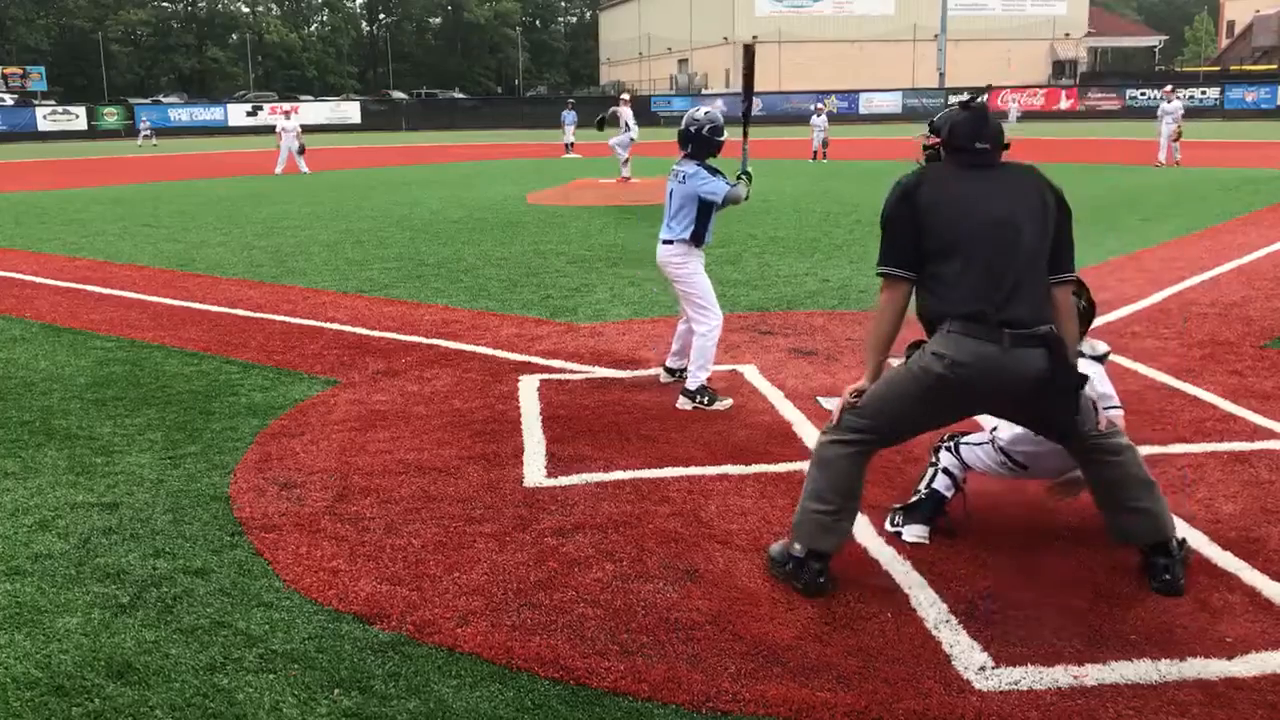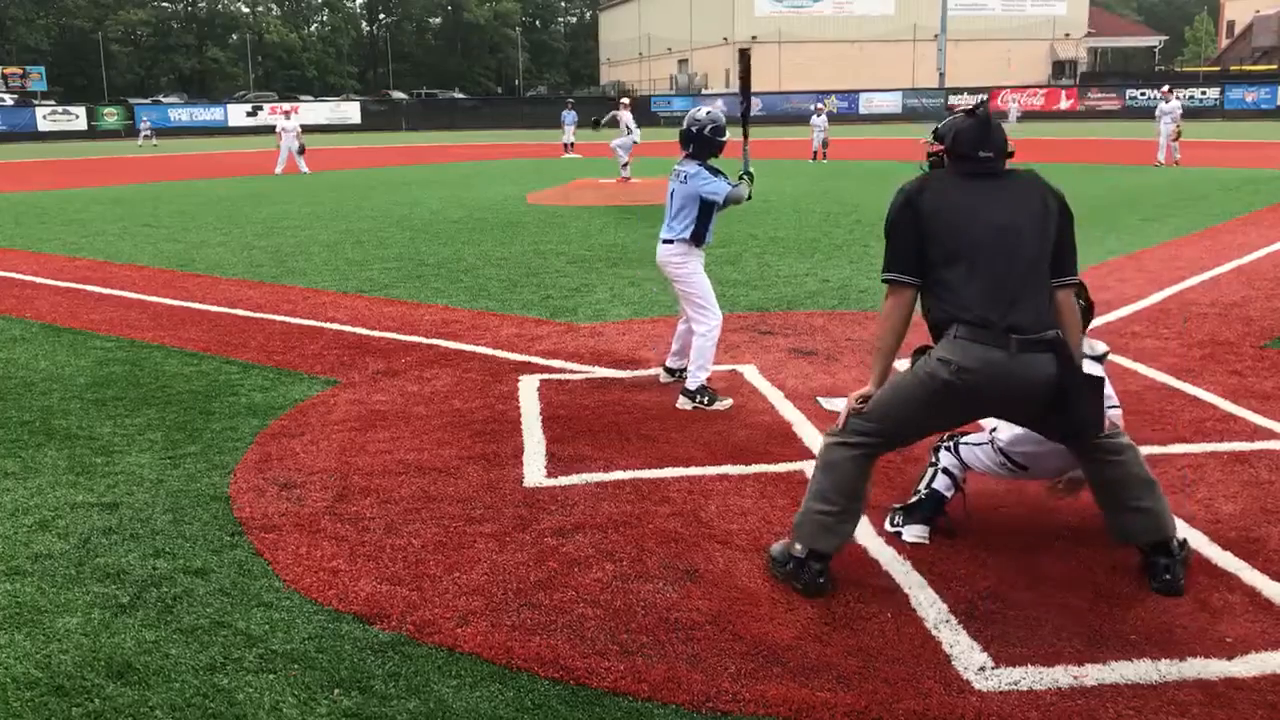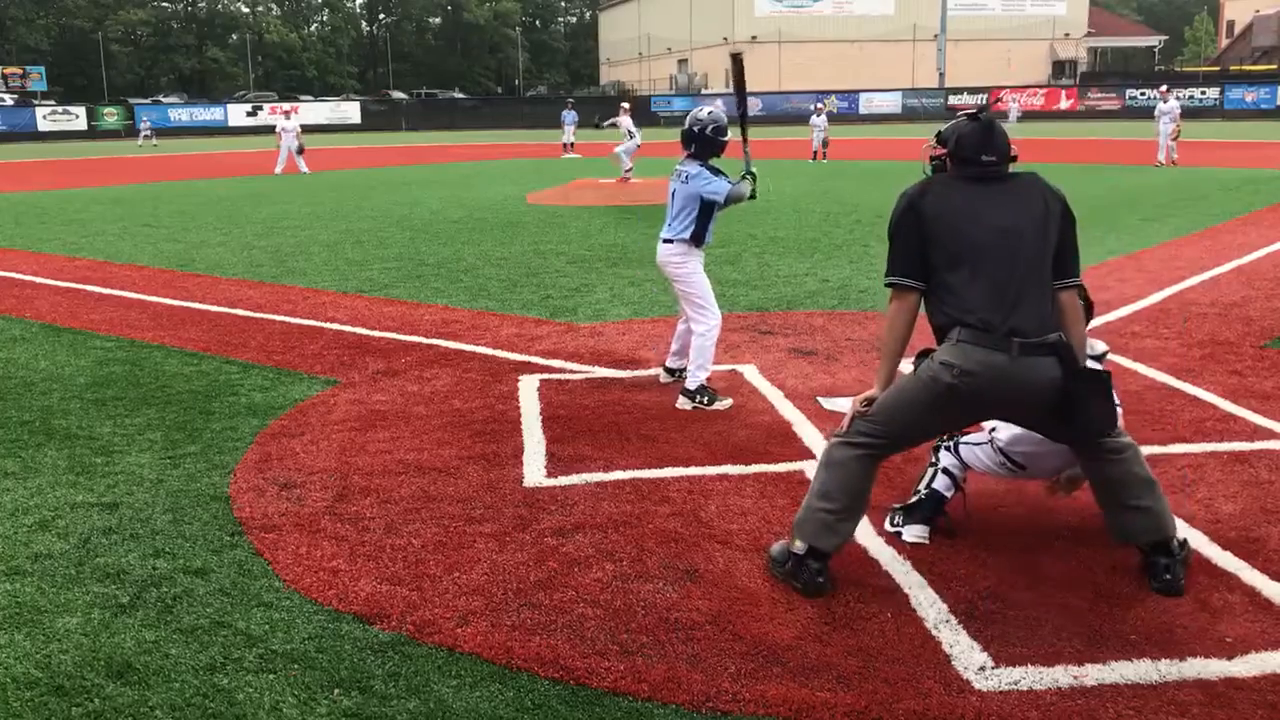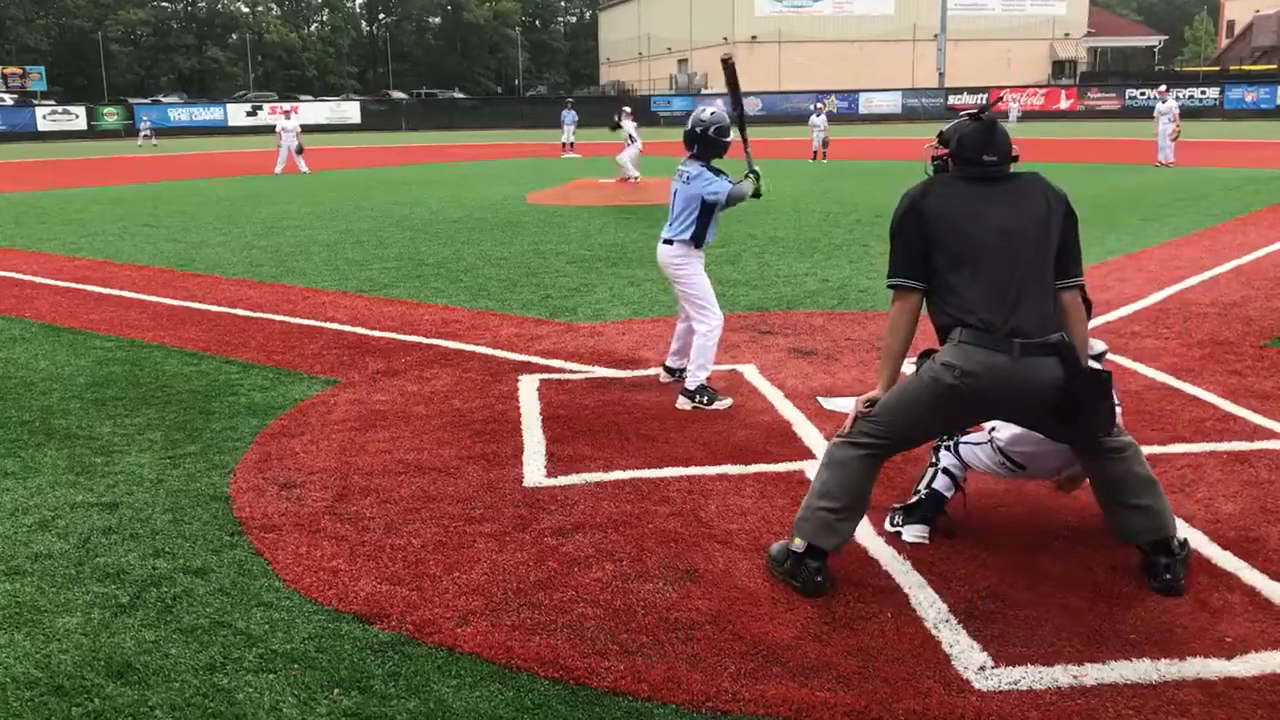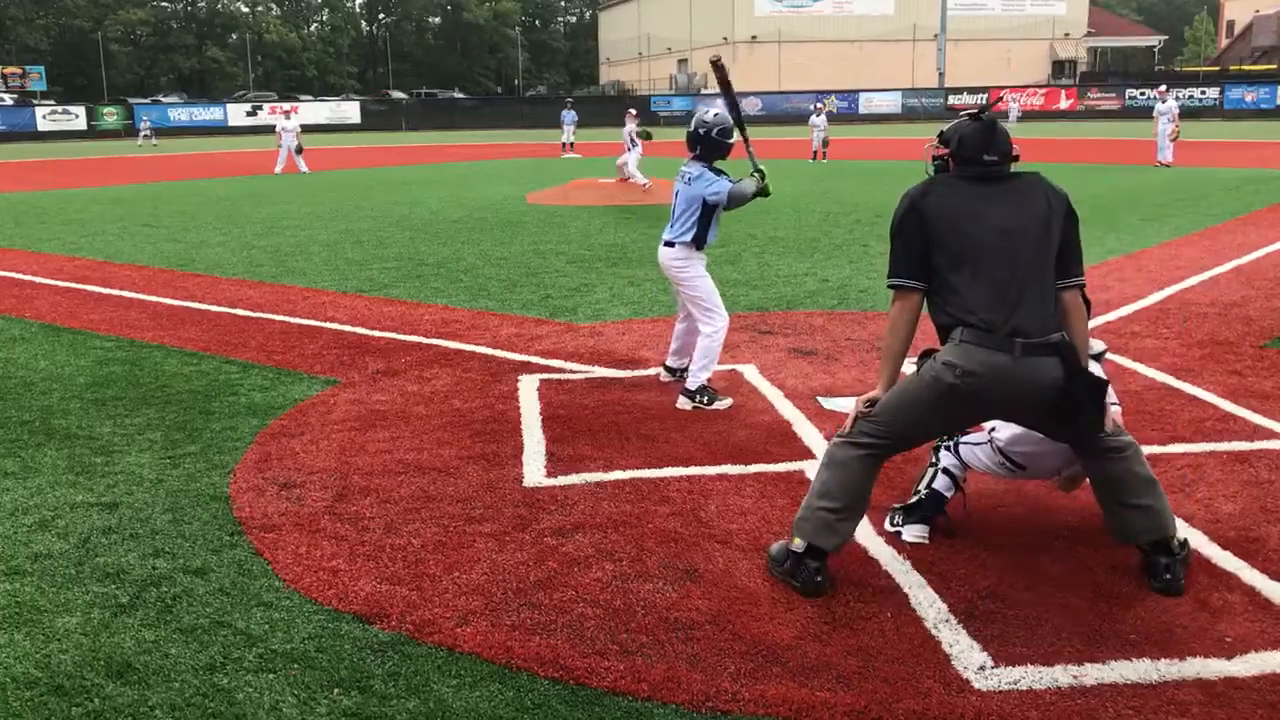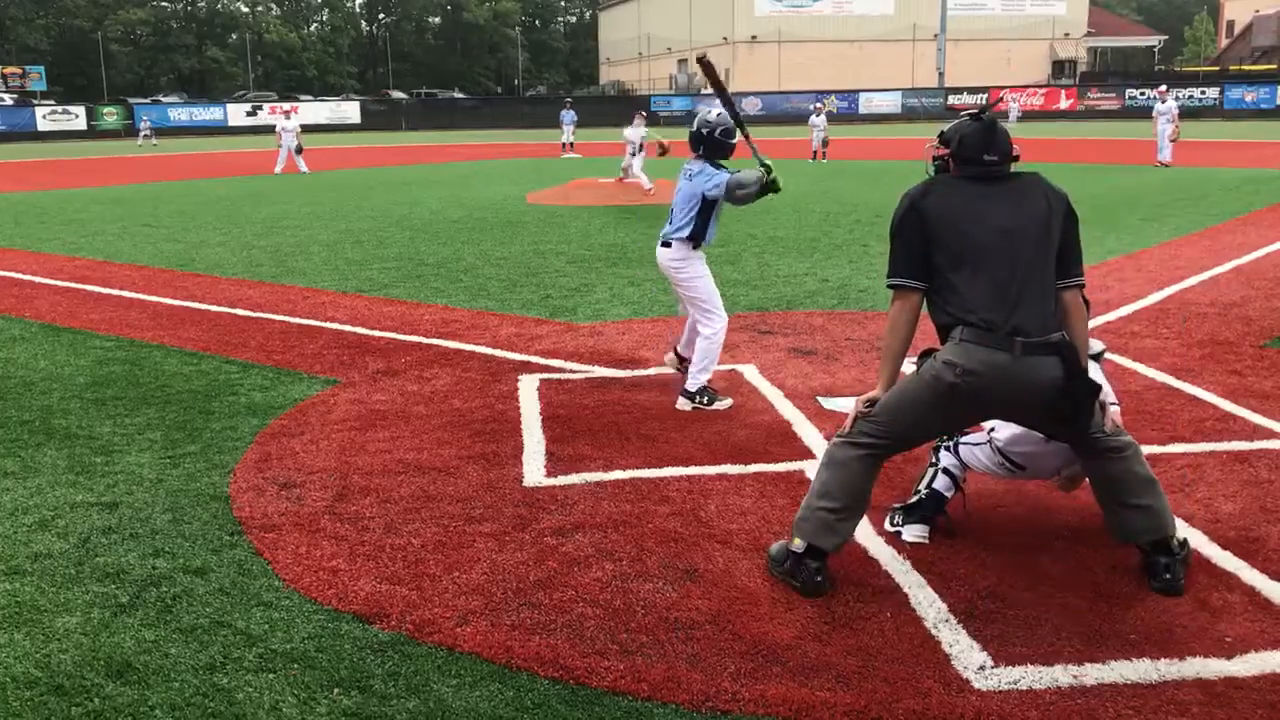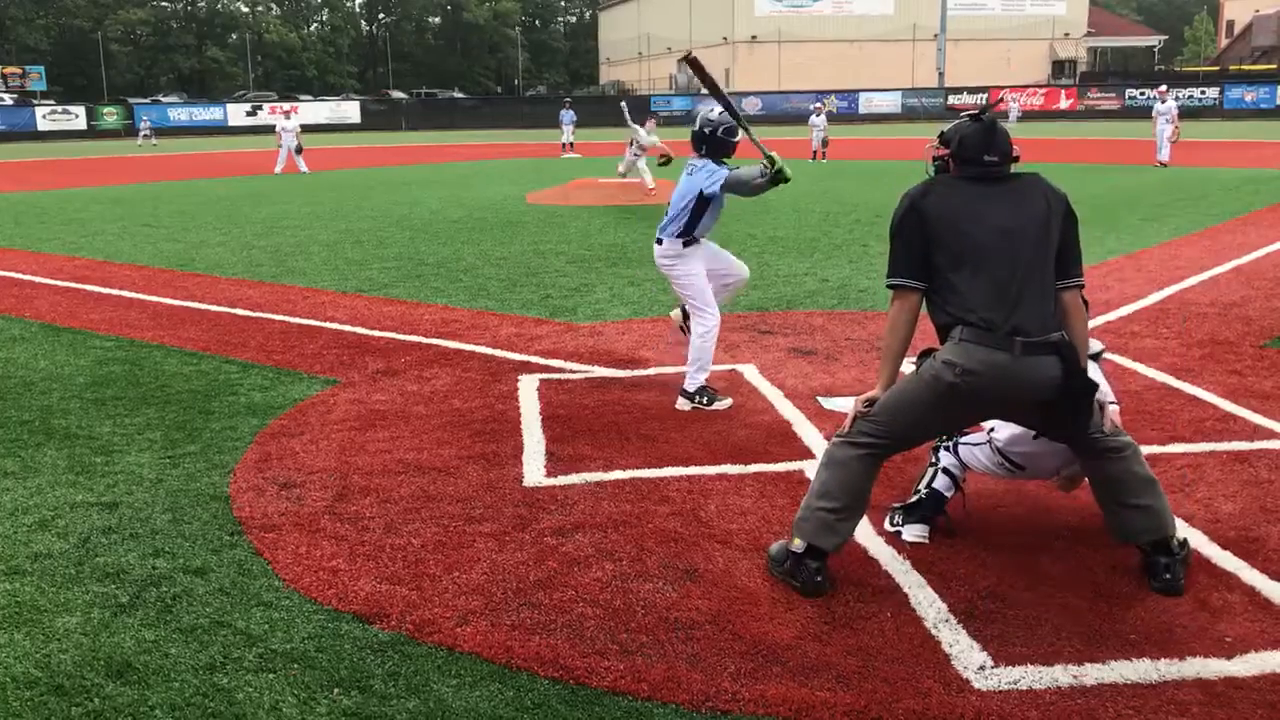
dt=0.1s
person 1, frame 1
left shoulder: (916, 188)
right shoulder: (1040, 188)
left elbow: (896, 290)
right elbow: (1061, 294)
left wrist: (869, 376)
right wrist: (1067, 380)
left hip: (957, 355)
right hip: (1036, 360)
left knee: (848, 432)
right knee: (1100, 438)
left ankle: (808, 556)
right ankle: (1162, 554)
person 1, frame 2
left shoulder: (919, 196)
right shoulder: (1042, 194)
left elbow: (900, 297)
right elbow: (1064, 297)
left wrist: (875, 382)
right wrist: (1075, 382)
left hip: (963, 360)
right hip: (1041, 365)
left knee: (852, 436)
right knee: (1103, 438)
left ankle: (808, 557)
right ankle: (1163, 554)
person 1, frame 3
left shoulder: (922, 200)
right shoulder: (1045, 197)
left elbow: (904, 300)
right elbow: (1067, 299)
left wrist: (880, 386)
right wrist: (1080, 385)
left hip: (966, 364)
right hip: (1044, 368)
left knee: (858, 437)
right knee: (1104, 438)
left ankle: (807, 556)
right ankle: (1163, 554)
person 1, frame 4
left shoulder: (923, 201)
right shoulder: (1047, 197)
left elbow: (906, 302)
right elbow: (1070, 299)
left wrist: (883, 386)
right wrist: (1081, 384)
left hip: (968, 365)
right hip: (1046, 369)
left knee: (860, 437)
right knee: (1107, 439)
left ankle: (807, 555)
right ankle: (1164, 554)
person 1, frame 5
left shoulder: (924, 201)
right shoulder: (1049, 197)
left elbow: (907, 301)
right elbow: (1071, 299)
left wrist: (883, 387)
right wrist: (1081, 386)
left hip: (969, 365)
right hip: (1047, 368)
left knee: (861, 437)
right knee: (1107, 439)
left ankle: (807, 556)
right ankle: (1164, 555)
person 1, frame 6
left shoulder: (924, 200)
right shoulder: (1048, 197)
left elbow: (907, 301)
right elbow: (1072, 299)
left wrist: (884, 386)
right wrist: (1081, 385)
left hip: (968, 364)
right hip: (1047, 368)
left knee: (861, 437)
right knee: (1107, 441)
left ankle: (807, 555)
right ankle: (1164, 555)
person 1, frame 7
left shoulder: (923, 201)
right shoulder: (1048, 198)
left elbow: (906, 301)
right elbow: (1071, 300)
left wrist: (883, 386)
right wrist: (1080, 386)
left hip: (968, 363)
right hip: (1046, 368)
left knee: (861, 437)
right knee: (1106, 441)
left ankle: (807, 556)
right ankle: (1163, 555)
person 2, frame 1
left shoulder: (680, 168)
right shoulder: (699, 173)
left elbow: (714, 198)
right elbow: (734, 197)
left wrist: (734, 187)
right wrist: (744, 181)
left hip: (673, 250)
right hip: (682, 254)
left knee: (693, 315)
right knee: (710, 319)
left ankle: (674, 367)
right ankle: (693, 390)
person 2, frame 2
left shoulder: (683, 168)
right shoulder: (701, 174)
left elbow: (714, 200)
right elbow: (735, 196)
left wrist: (737, 188)
right wrist: (746, 181)
left hip: (673, 249)
right hip: (682, 254)
left knee: (692, 314)
right knee: (709, 319)
left ankle: (674, 367)
right ankle: (693, 390)
person 2, frame 3
left shoulder: (684, 168)
right shoulder: (701, 174)
left elbow: (717, 199)
right elbow: (736, 195)
left wrist: (740, 187)
right wrist: (748, 181)
left hip: (674, 249)
right hip: (682, 254)
left knee: (692, 314)
right knee: (708, 319)
left ankle: (674, 367)
right ankle: (693, 390)
person 2, frame 4
left shoulder: (688, 169)
right shoulder: (702, 174)
left elbow: (718, 201)
right elbow: (735, 193)
left wrist: (748, 190)
right wrist: (752, 180)
left hip: (674, 250)
right hip: (682, 254)
left knee: (691, 314)
right knee: (710, 319)
left ankle: (674, 366)
right ankle: (693, 390)
person 2, frame 5
left shoulder: (691, 169)
right shoulder: (704, 175)
left elbow: (724, 202)
right elbow: (737, 193)
left wrist: (755, 191)
right wrist: (756, 178)
left hip: (675, 251)
right hip: (684, 256)
left knee: (690, 315)
right knee: (715, 321)
left ankle: (674, 366)
right ankle: (694, 389)
person 2, frame 6
left shoulder: (699, 168)
right shoulder: (706, 172)
left elbow: (736, 197)
right elbow: (737, 183)
left wrist: (765, 187)
right wrist: (762, 172)
left hip: (684, 250)
right hip: (681, 255)
left knee: (703, 311)
right knee: (715, 320)
left ankle: (682, 355)
right ankle: (694, 391)
person 2, frame 7
left shoulder: (702, 165)
right shoulder: (707, 169)
left elbow: (743, 188)
right elbow: (737, 179)
left wrist: (772, 178)
right wrist: (766, 166)
left hip: (689, 245)
right hip: (676, 251)
left knee: (737, 274)
right knee: (707, 319)
left ankle: (688, 313)
right ankle: (692, 391)
person 3, frame 1
right shoulder: (1093, 366)
right elbow: (1116, 424)
right wrist: (1084, 474)
left hip: (1015, 454)
right hip: (1074, 461)
left knee: (952, 449)
left ankle: (918, 517)
person 3, frame 2
right shoulder: (1093, 366)
right elbow: (1115, 423)
right wrist: (1085, 472)
left hip: (1016, 455)
right hip: (1074, 460)
left knee: (951, 449)
left ankle: (916, 518)
person 3, frame 3
right shoulder: (1091, 364)
right elbow: (1114, 424)
right wrist: (1082, 471)
left hip: (1016, 454)
right hip: (1073, 460)
left knee: (951, 449)
left ankle: (916, 518)
person 3, frame 4
right shoulder: (1091, 361)
right elbow: (1114, 422)
right wrist: (1084, 468)
left hip: (1015, 453)
right hip: (1071, 458)
left knee: (950, 448)
left ankle: (916, 518)
person 3, frame 5
right shoulder: (1090, 361)
right elbow: (1113, 417)
right wrist: (1082, 469)
left hip: (1015, 453)
right hip: (1072, 459)
left knee: (951, 448)
left ankle: (917, 519)
person 3, frame 6
right shoulder: (1089, 362)
right elbow: (1113, 420)
right wrist: (1083, 467)
left hip: (1015, 454)
right hip: (1073, 458)
left knee: (950, 449)
left ankle: (917, 519)
person 3, frame 7
right shoulder: (1088, 362)
right elbow: (1112, 421)
right wrist: (1082, 468)
left hip: (1014, 453)
right hip: (1073, 458)
left knee: (950, 449)
left ankle: (916, 519)
